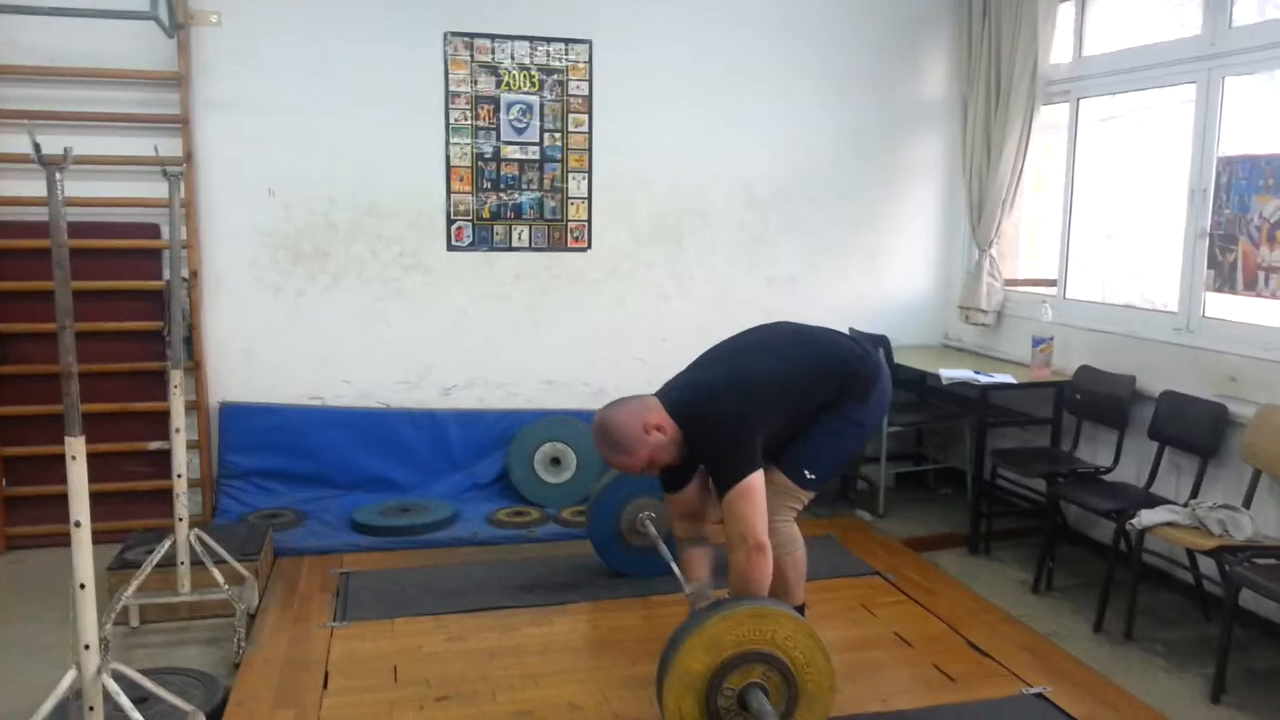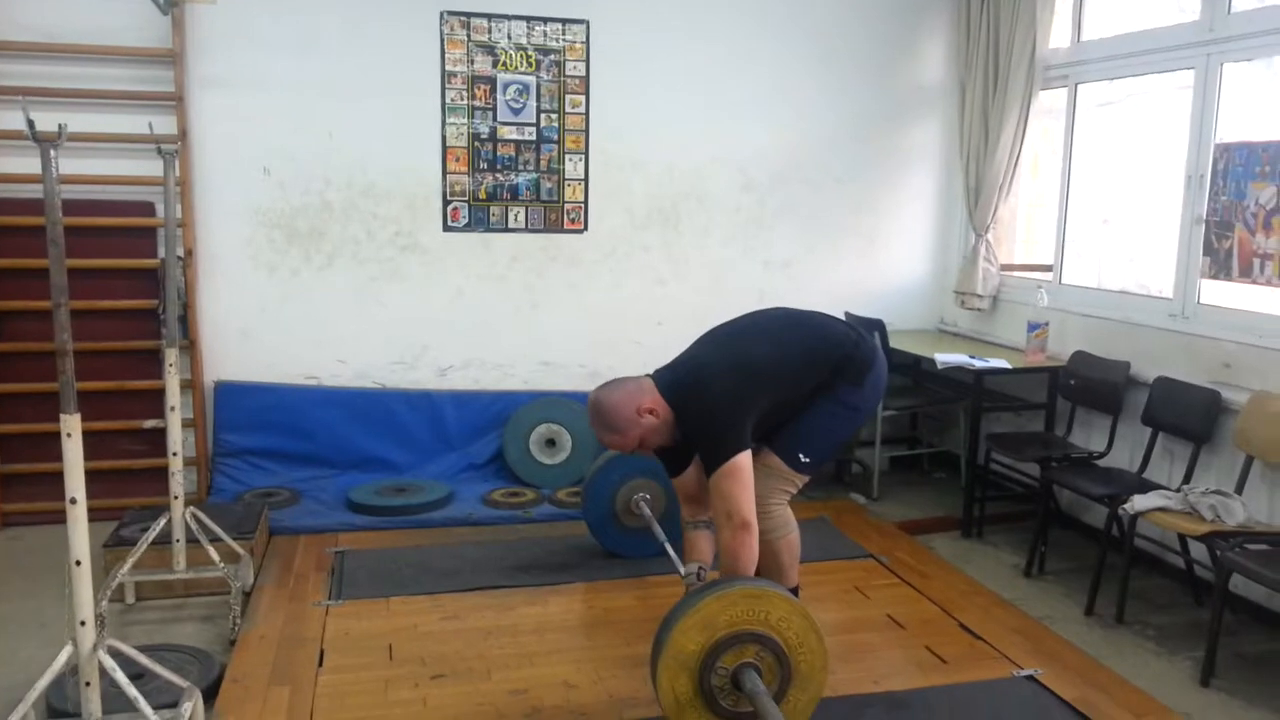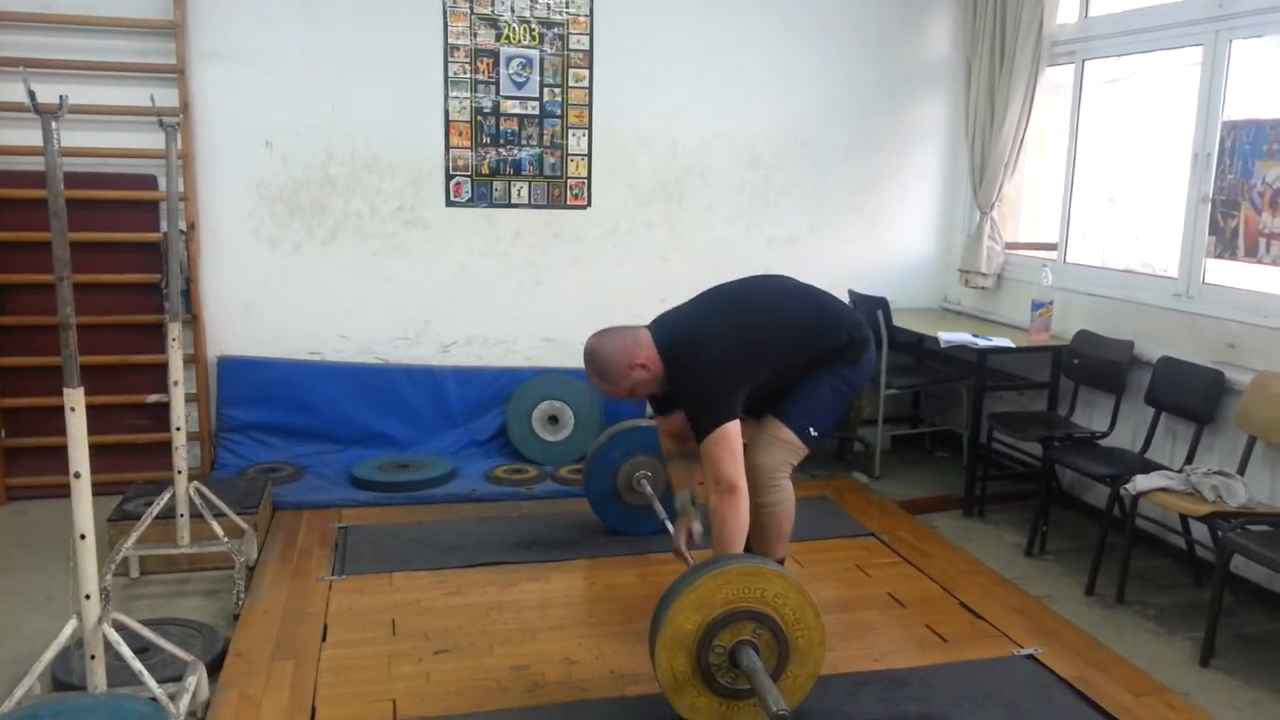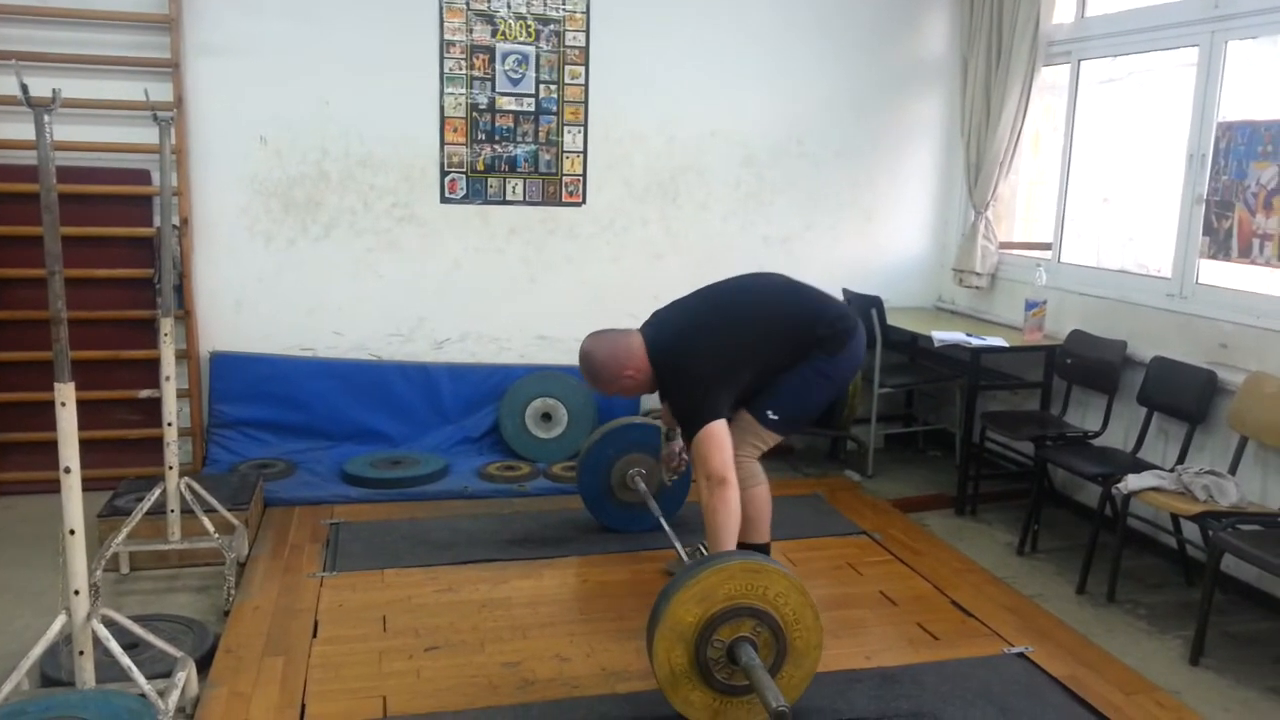
dt=0.4s
person 1, frame 1
left shoulder: (720, 428)
right shoulder: (670, 419)
left elbow: (751, 543)
right elbow: (690, 522)
right wrist: (701, 604)
left hip: (856, 386)
right hip: (802, 380)
left knee: (770, 511)
right knee: (738, 498)
person 1, frame 2
left shoulder: (710, 410)
right shoulder: (668, 408)
left elbow: (738, 520)
right elbow: (695, 504)
right wrist: (695, 585)
left hip: (852, 372)
right hip: (803, 368)
left knee: (763, 492)
right knee: (734, 482)
person 1, frame 3
left shoulder: (703, 370)
right shoulder: (660, 347)
left elbow: (726, 485)
right elbow: (677, 439)
right wrist: (685, 510)
left hip: (843, 353)
right hip: (788, 348)
left knee: (765, 464)
right knee: (730, 453)
person 1, frame 4
left shoulder: (692, 370)
right shoulder: (653, 339)
left elbow: (717, 478)
left hip: (831, 343)
right hip: (789, 336)
left knee: (737, 451)
right knee: (718, 449)
right ankle: (717, 550)
